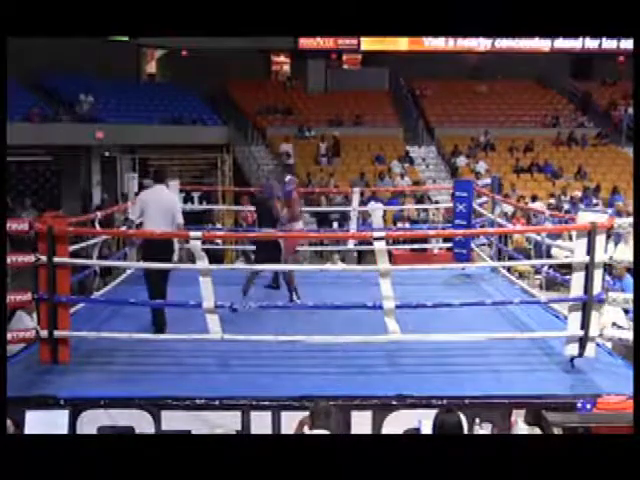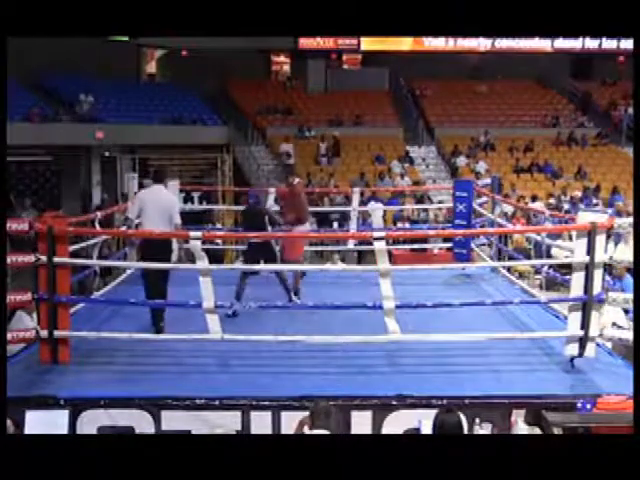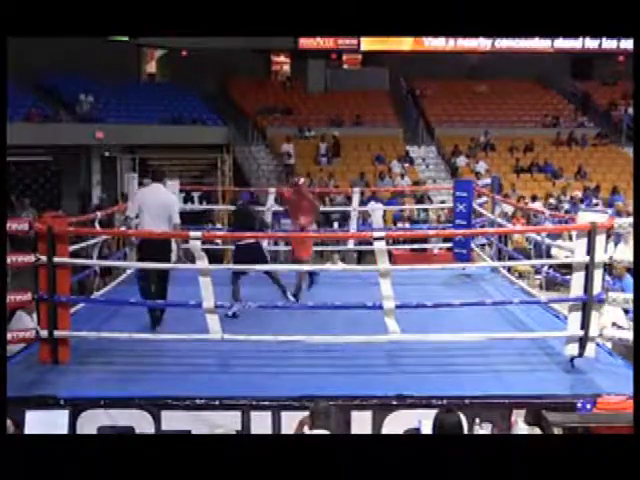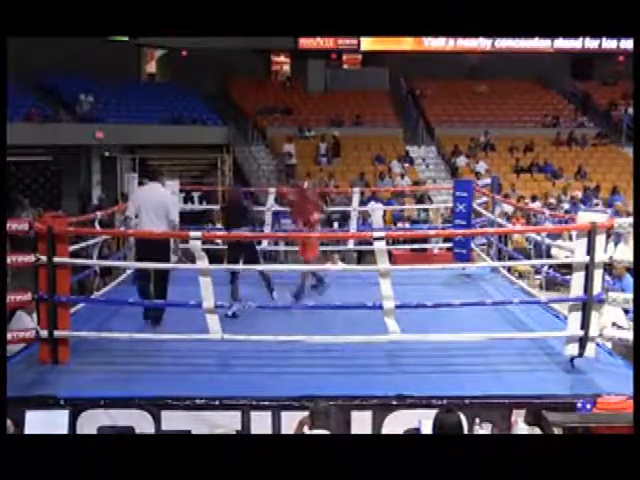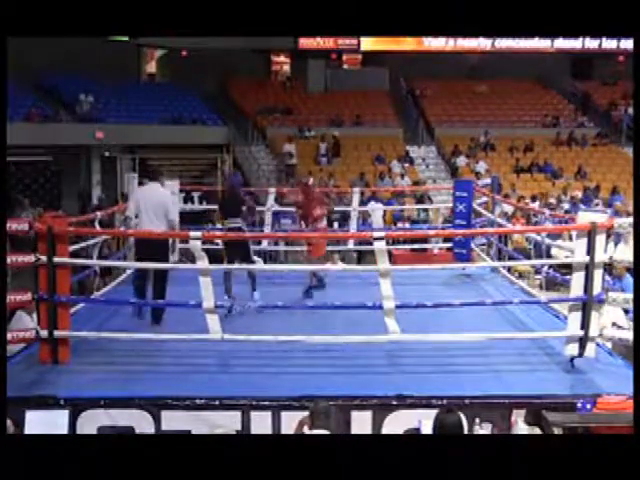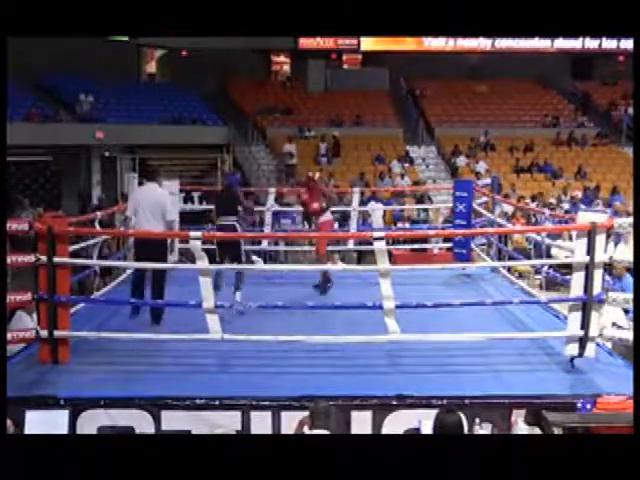
dt=0.1s
person 1, frame 1
left shoulder: (144, 195)
right shoulder: (172, 197)
left elbow: (132, 219)
right elbow: (179, 224)
left hip: (148, 241)
right hip: (165, 242)
left knee: (152, 280)
right knee: (162, 279)
left ankle: (159, 320)
right ankle: (159, 317)
person 1, frame 2
left shoulder: (142, 195)
right shoulder: (171, 197)
left elbow: (130, 219)
right elbow: (177, 224)
left hip: (147, 241)
right hip: (164, 242)
left knee: (150, 280)
right knee: (161, 280)
left ankle: (158, 317)
right ankle: (158, 316)
person 1, frame 3
left shoulder: (141, 193)
right shoulder: (170, 196)
left elbow: (129, 218)
right elbow: (176, 224)
right wrist: (179, 246)
left hip: (145, 240)
right hip: (163, 241)
left knee: (145, 277)
right knee: (161, 279)
left ankle: (154, 310)
right ankle: (158, 314)
person 1, frame 4
left shoulder: (138, 192)
right shoulder: (167, 194)
left elbow: (129, 218)
right elbow: (173, 222)
left hip: (143, 238)
right hip: (162, 239)
left knee: (142, 275)
right knee: (161, 278)
left ankle: (148, 306)
right ankle: (157, 315)
person 1, frame 5
left shoulder: (138, 192)
right shoulder: (166, 194)
left elbow: (129, 218)
right elbow: (172, 221)
right wrist: (174, 241)
left hip: (143, 238)
right hip: (161, 239)
left knee: (141, 274)
right knee: (160, 278)
left ankle: (141, 305)
right ankle: (157, 315)
person 1, frame 6
left shoulder: (136, 193)
right shoulder: (163, 194)
left elbow: (128, 218)
right elbow: (170, 221)
right wrist: (172, 241)
left hip: (141, 238)
right hip: (158, 238)
left knee: (139, 273)
right knee: (158, 278)
left ankle: (136, 306)
right ankle: (156, 315)
person 2, frame 1
left shoulder: (259, 202)
right shoulder: (271, 201)
right elbow: (277, 216)
right hip: (273, 237)
left knee: (255, 271)
left ankle: (241, 299)
person 2, frame 2
left shoulder: (245, 213)
right shoulder: (262, 210)
right elbow: (278, 222)
left hip: (253, 245)
right hip: (265, 244)
left knee: (244, 277)
right knee: (278, 272)
left ankle: (236, 305)
right ankle: (291, 297)
person 2, frame 3
left shoulder: (234, 214)
right shoulder: (251, 212)
left elbow: (232, 231)
right elbow: (266, 226)
left hip: (240, 247)
right hip: (254, 244)
left knee: (235, 278)
right knee: (270, 272)
left ankle: (235, 306)
right ankle: (287, 294)
person 2, frame 4
left shoulder: (225, 209)
right shoulder: (243, 205)
left elbow: (226, 226)
right elbow: (252, 220)
left hip: (233, 241)
right hip: (247, 239)
left knee: (234, 275)
left ankle: (235, 304)
right ankle: (272, 291)
person 2, frame 5
left shoulder: (223, 199)
right shoulder: (238, 195)
right elbow: (252, 208)
left hip: (227, 231)
right hip: (239, 229)
left knee: (228, 266)
right knee: (250, 263)
left ankle: (229, 298)
right ankle: (254, 291)
person 2, frame 6
left shoulder: (219, 195)
right shoulder: (235, 193)
right elbow: (248, 208)
left hip: (221, 228)
right hip: (233, 227)
left knee: (220, 264)
right knee: (240, 264)
right ankle: (237, 293)
person 3, frame 1
left shoulder: (292, 196)
right shoulder: (288, 196)
left elbow: (295, 215)
left hip: (294, 229)
right hip: (289, 229)
left knee: (286, 259)
left ankle: (293, 291)
person 3, frame 2
left shoulder: (300, 197)
right shoulder: (287, 194)
left elbow: (305, 215)
left wrist: (290, 219)
left hip: (300, 230)
right hip: (291, 230)
left knee: (295, 261)
right knee: (285, 258)
left ankle: (295, 291)
right ankle: (299, 272)
person 3, frame 3
left shoulder: (308, 198)
right shoulder: (291, 197)
left elbow: (317, 211)
right elbow: (289, 211)
left wrist: (308, 221)
left hip: (306, 231)
right hip: (296, 231)
left knee: (303, 260)
right knee: (296, 258)
left ankle: (297, 291)
right ankle: (311, 273)
person 3, frame 4
left shoulder: (312, 200)
right shoulder: (295, 200)
left elbow: (322, 211)
right elbow: (293, 214)
left wrist: (317, 218)
left hip: (312, 232)
right hip: (303, 231)
left knee: (308, 260)
right knee: (307, 260)
left ankle: (301, 289)
right ankle: (319, 279)
person 3, frame 5
left shoulder: (317, 196)
right shoulder: (303, 198)
left elbow: (328, 207)
right elbow: (301, 214)
left wrist: (323, 212)
left hip: (319, 228)
right hip: (311, 228)
left knee: (314, 258)
right knee: (314, 257)
left ankle: (310, 286)
right ankle: (319, 281)
person 3, frame 6
left shoulder: (320, 190)
right shoulder: (307, 191)
right elbow: (307, 209)
left wrist: (321, 206)
right wrist: (304, 203)
left hip: (324, 222)
right hip: (318, 222)
left knee: (320, 252)
right knee: (321, 252)
left ankle: (326, 280)
right ankle: (325, 279)
